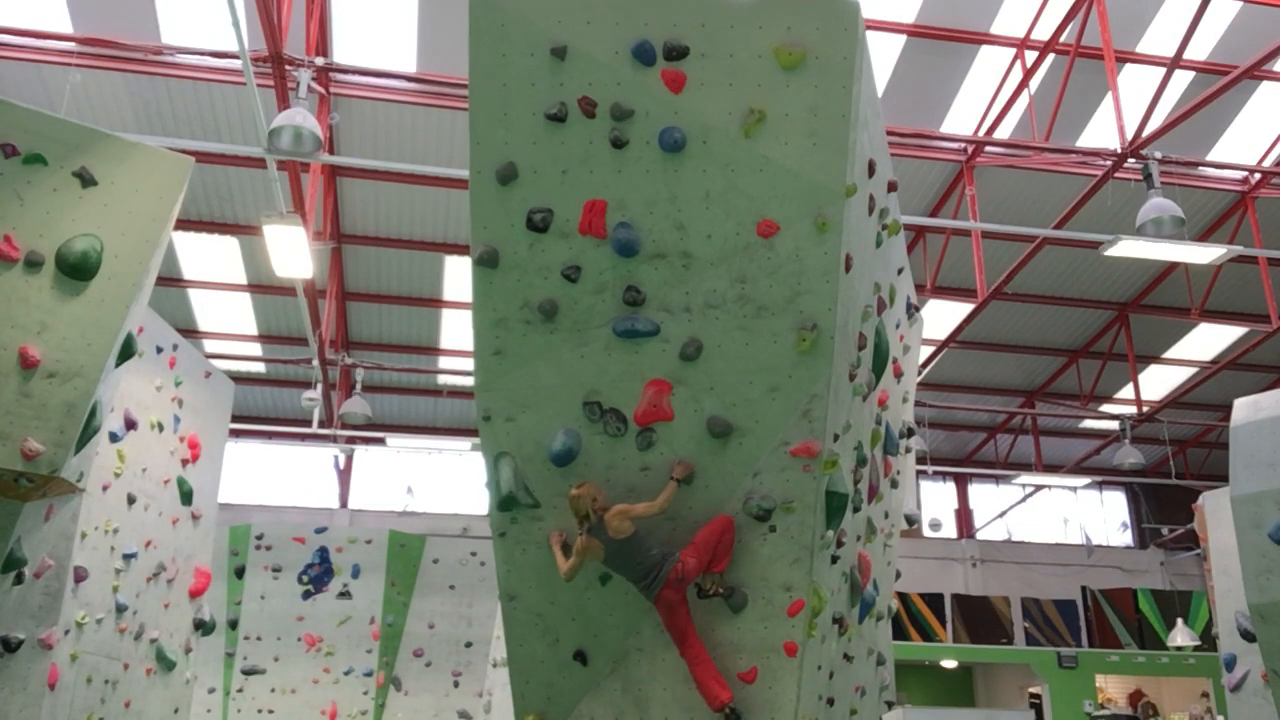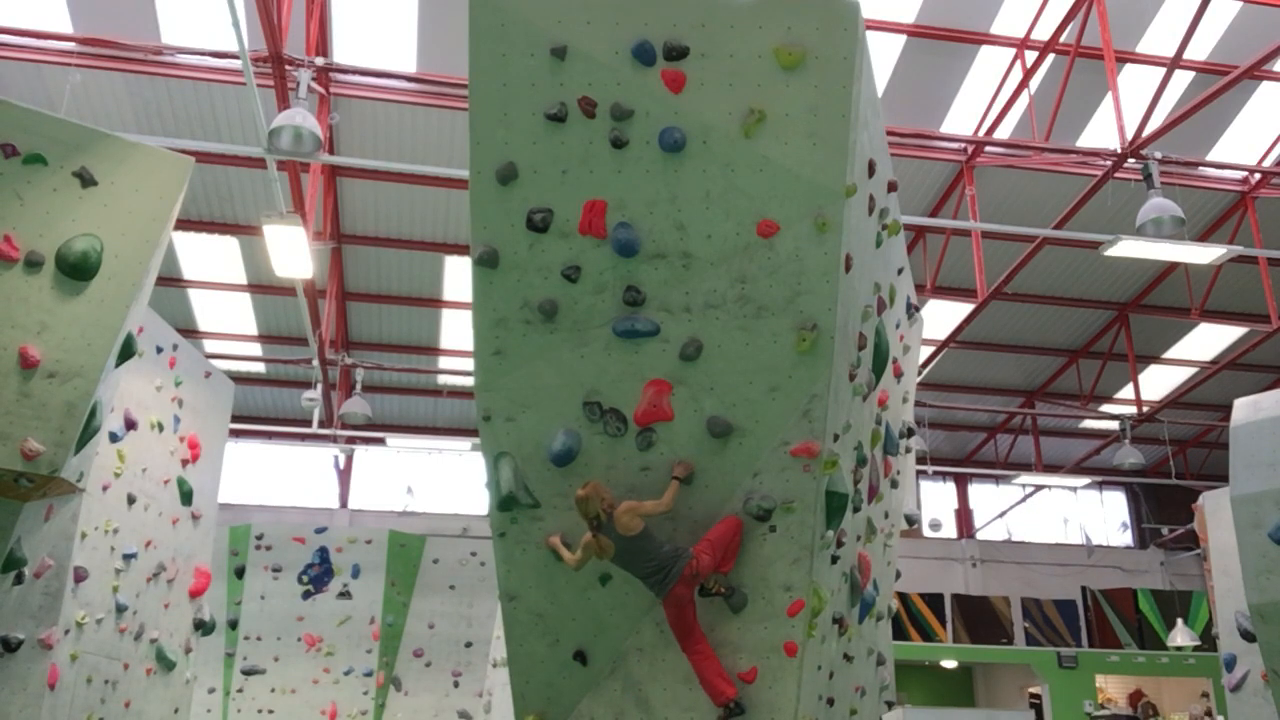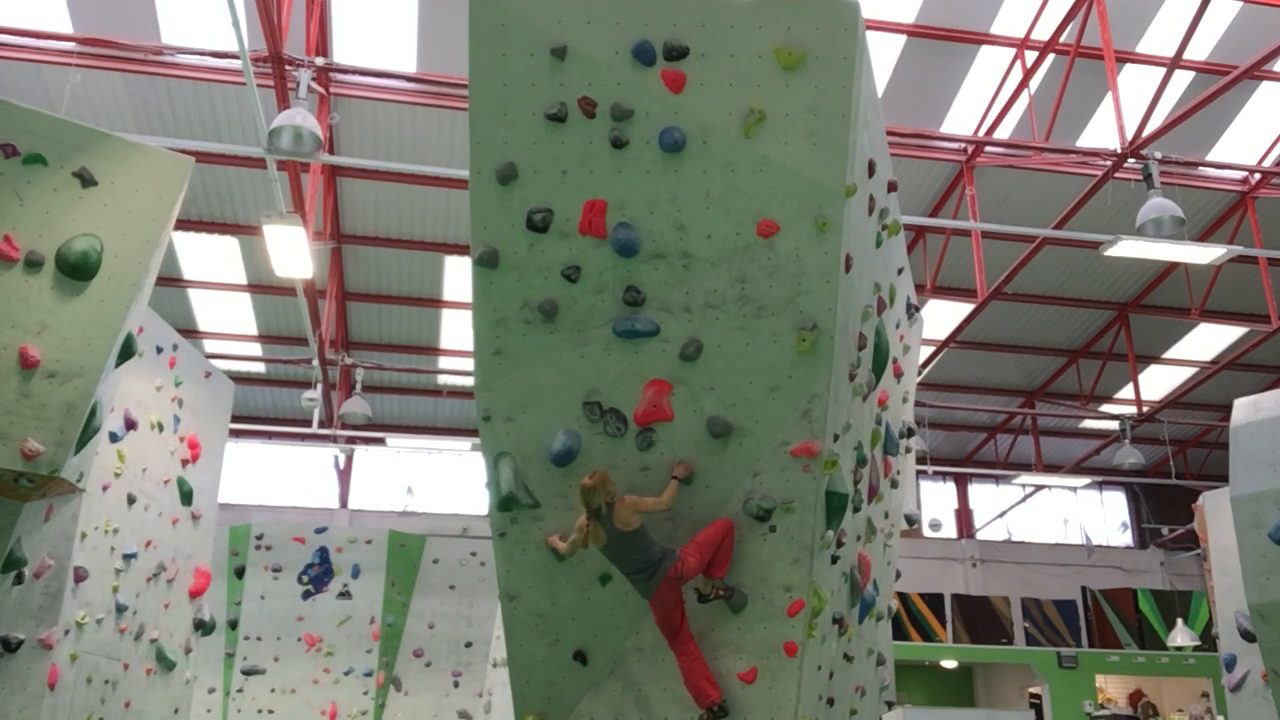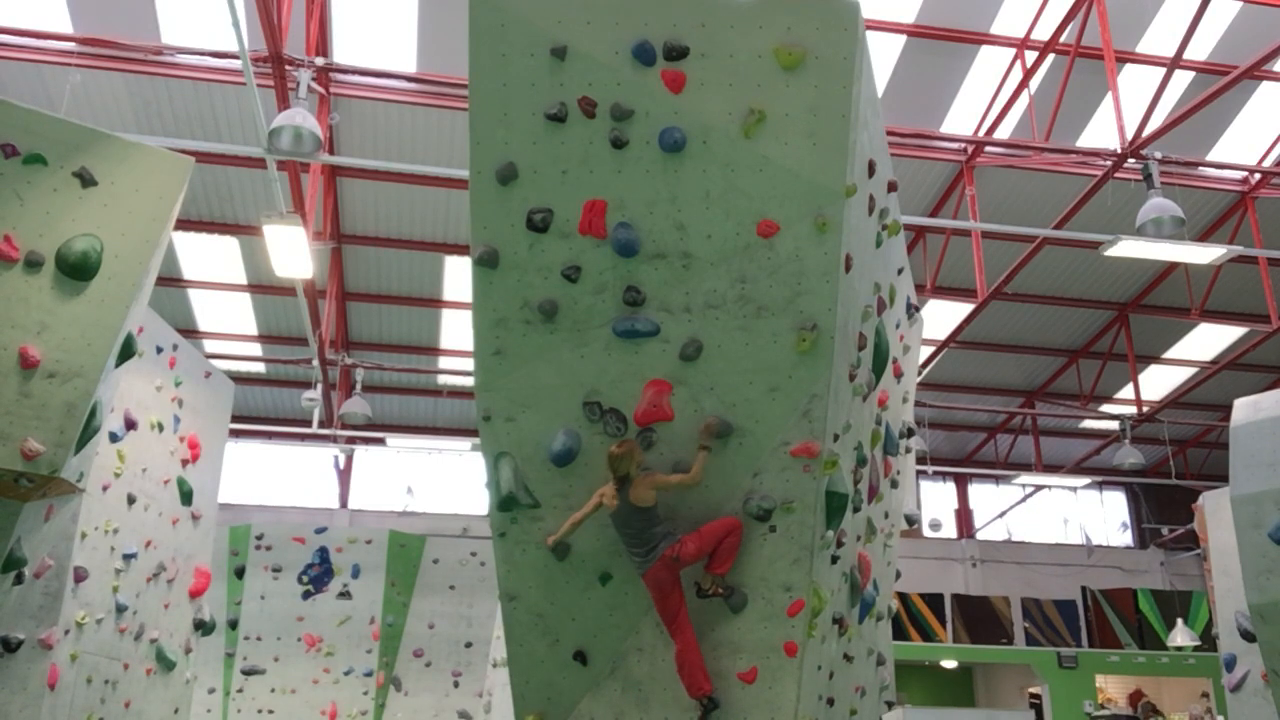
dt=0.4s
person 1, frame 1
left shoulder: (583, 543)
right shoulder: (617, 515)
left elbow: (566, 574)
right elbow: (659, 506)
left wrist: (556, 546)
right wrist: (676, 478)
left hip: (659, 595)
right hip: (677, 569)
left knee: (691, 650)
right knee: (723, 522)
right ankle: (710, 582)
person 1, frame 2
left shoulder: (590, 540)
right shoulder: (625, 512)
left elbow: (575, 564)
right elbow: (665, 505)
left wrist: (557, 544)
right wrist: (677, 477)
left hip: (671, 592)
right hip: (689, 565)
left knee: (694, 646)
right knee: (733, 523)
right ankle: (714, 581)
person 1, frame 3
left shoulder: (584, 525)
right shoulder: (625, 506)
left elbow: (567, 551)
right elbow: (664, 503)
left wrist: (554, 541)
right wrist: (676, 477)
left hip: (655, 592)
right hip: (676, 567)
left knee: (682, 647)
right knee: (724, 526)
right ankle: (711, 585)
person 1, frame 4
left shoulder: (605, 492)
right shoulder: (646, 482)
left elbow: (577, 519)
right elbow: (693, 478)
left wrist: (555, 539)
right wrist: (704, 444)
left hip: (653, 571)
right hip: (674, 552)
left knee: (681, 634)
right knee: (732, 525)
right ankle: (710, 581)
